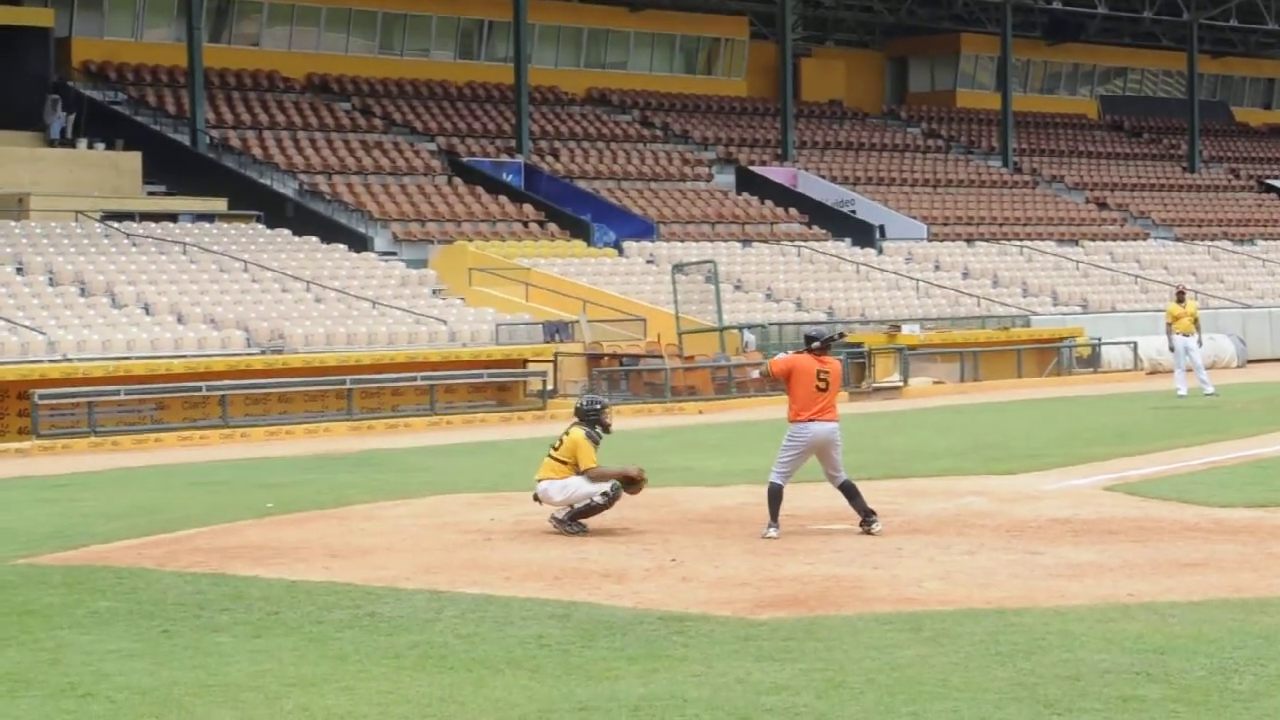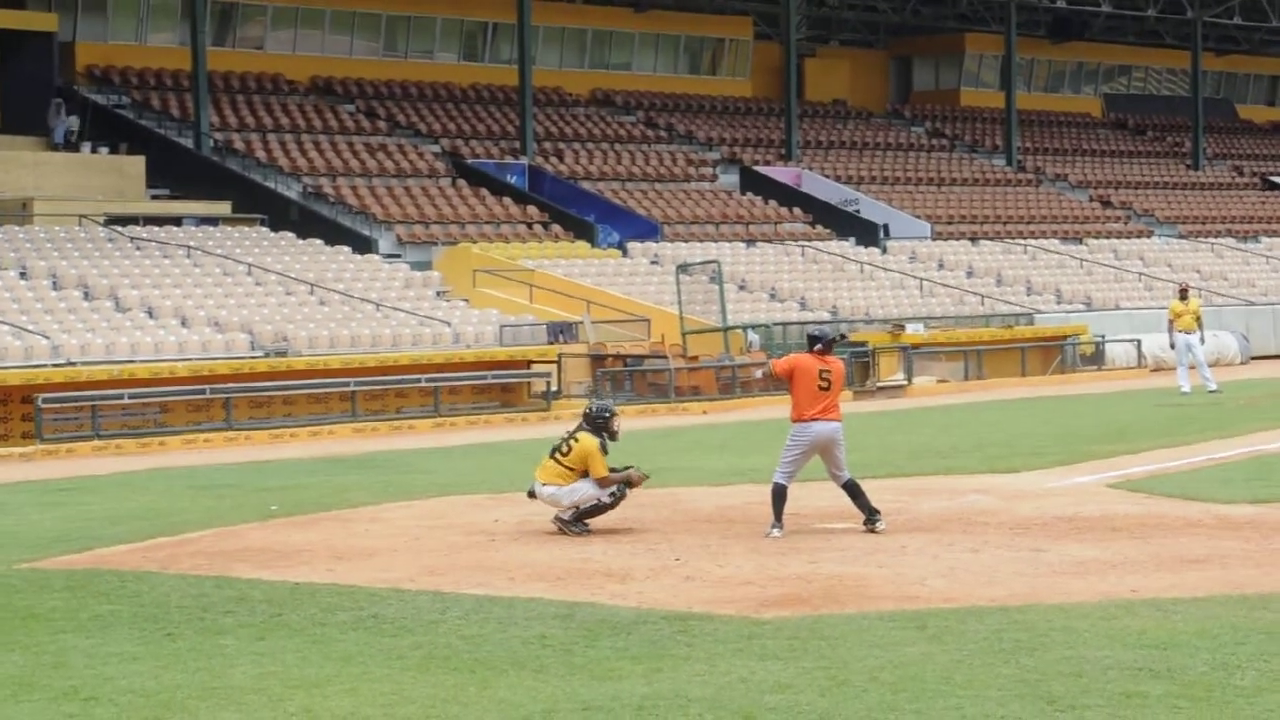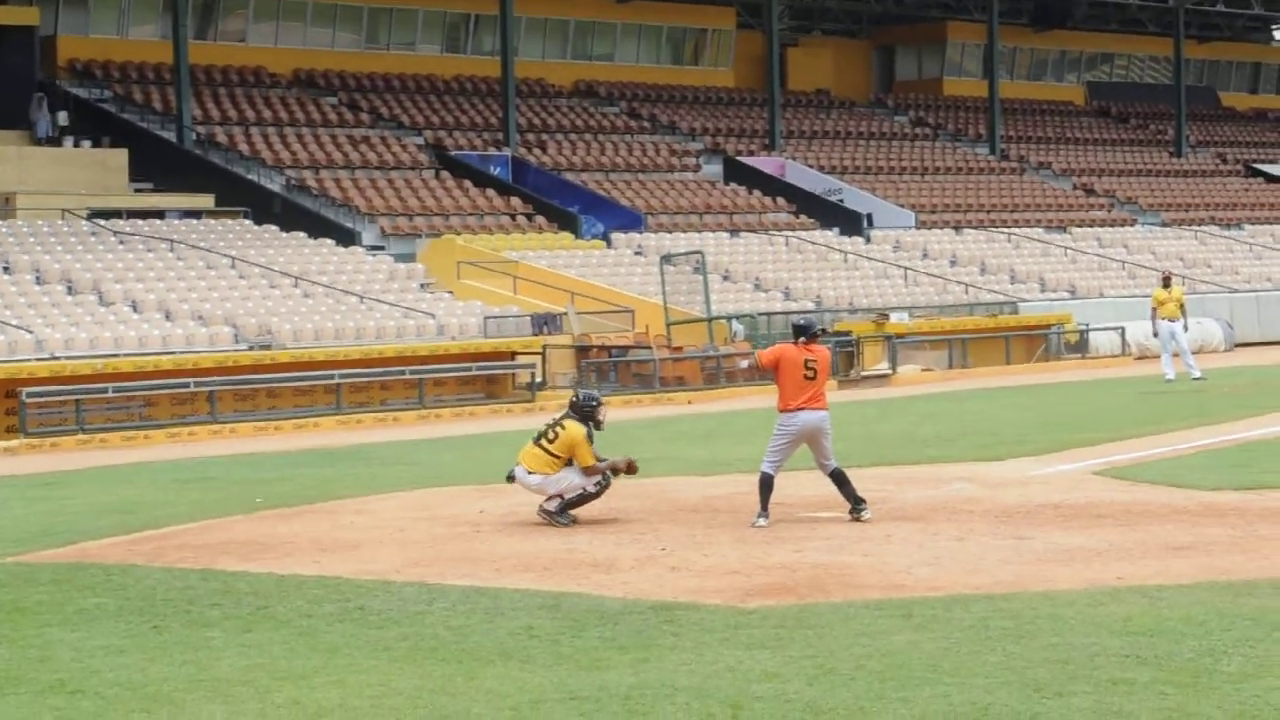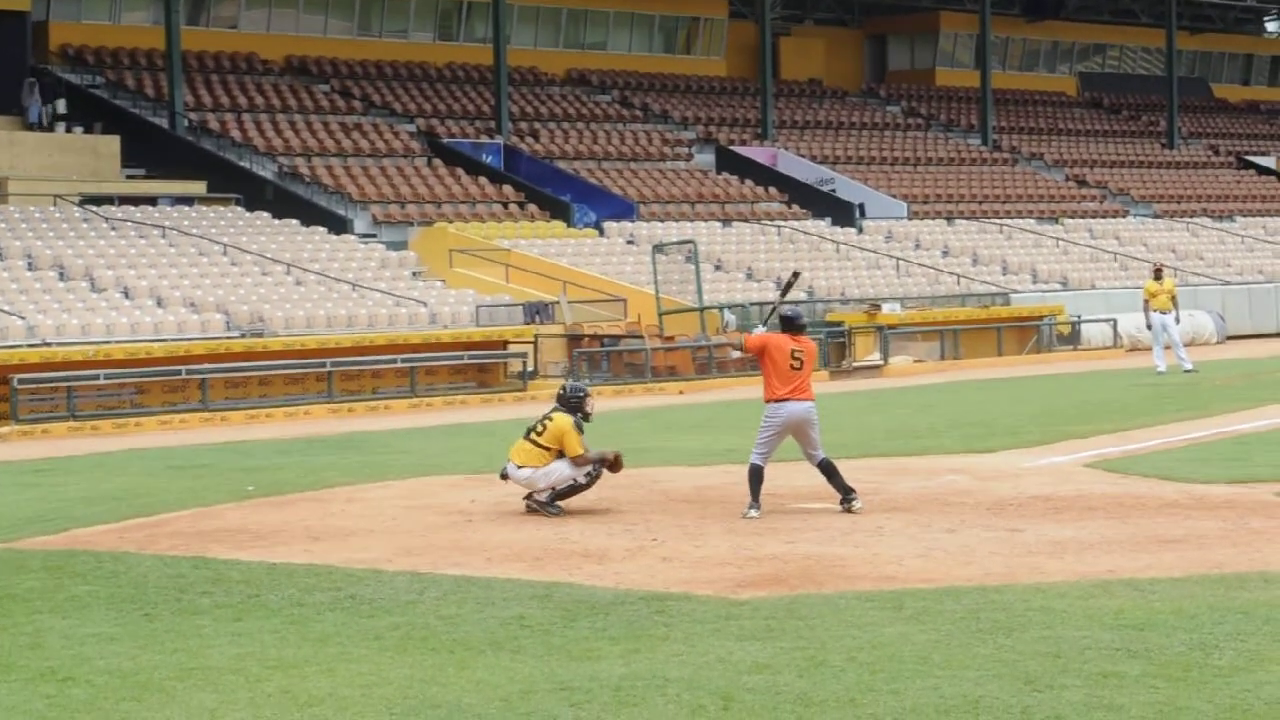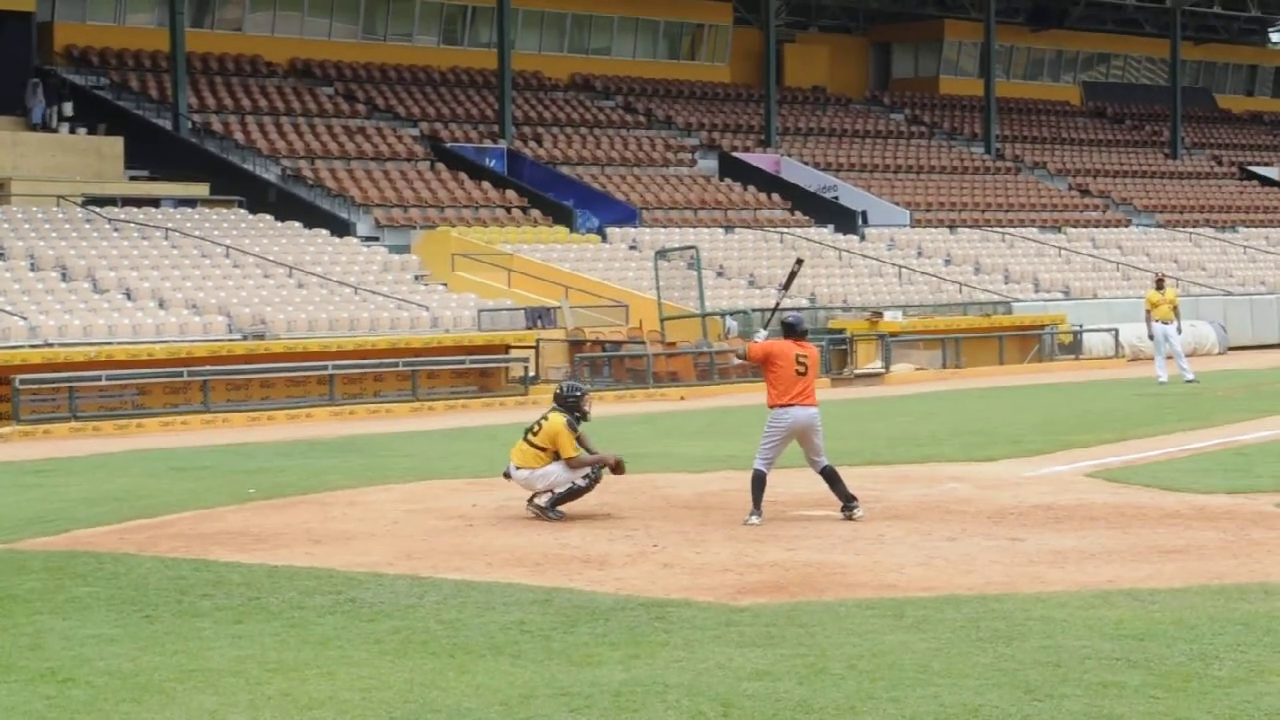
dt=0.3s
person 1, frame 1
left shoulder: (795, 361)
right shoulder: (836, 365)
left elbow: (763, 372)
left wrist: (779, 360)
left hip: (803, 429)
right hip: (831, 428)
left knee: (778, 477)
right knee: (838, 477)
left ankle: (773, 526)
right ankle: (870, 520)
person 1, frame 2
left shoulder: (797, 361)
right shoulder: (839, 365)
left elbow: (766, 371)
left wrist: (785, 361)
left hip: (806, 429)
right hip: (833, 428)
left knee: (782, 477)
right knee: (842, 476)
left ankle: (777, 525)
right ankle: (874, 518)
person 1, frame 3
left shoulder: (783, 351)
right shoulder: (825, 353)
left elbow: (752, 363)
left wrist: (768, 352)
left hip: (792, 419)
right hip: (820, 416)
left knee: (769, 466)
right knee: (829, 465)
left ankle: (763, 514)
right ankle: (859, 507)
person 1, frame 4
left shoulder: (770, 340)
right shoulder: (811, 346)
left elbow: (739, 344)
left wrist: (758, 334)
left hip: (779, 409)
right hip: (806, 408)
left knee: (758, 457)
right knee: (817, 456)
left ankle: (754, 506)
right ankle: (850, 497)
person 1, frame 5
left shoulder: (773, 347)
right shoulder: (813, 351)
left elbow: (741, 353)
left wrist: (757, 340)
left hip: (784, 414)
right hip: (810, 413)
left knee: (762, 463)
right knee: (820, 462)
left ankle: (755, 512)
right ankle: (851, 505)
